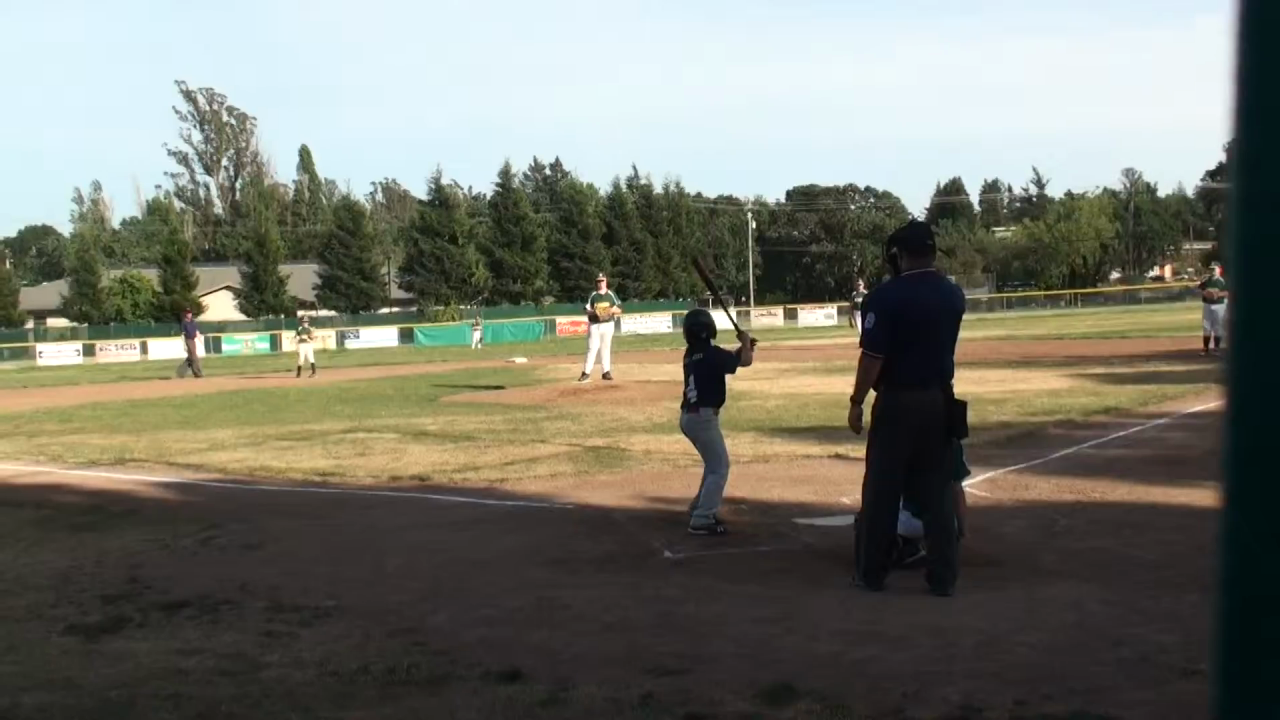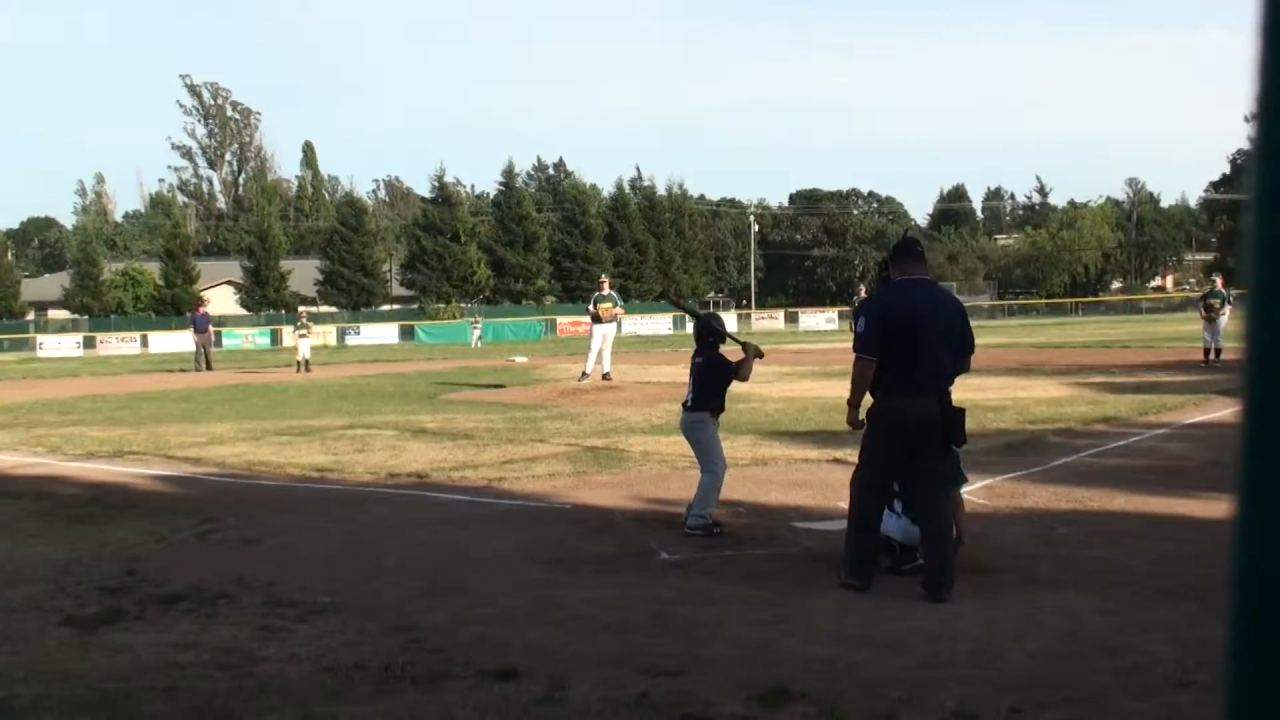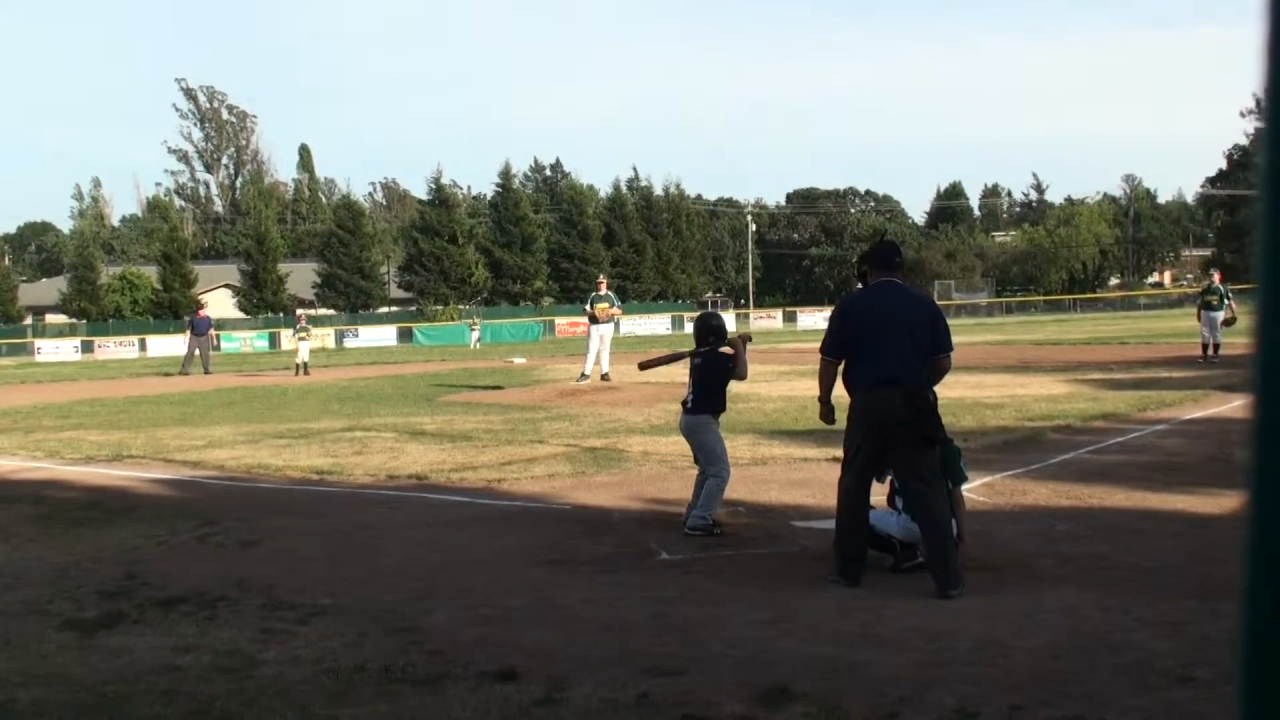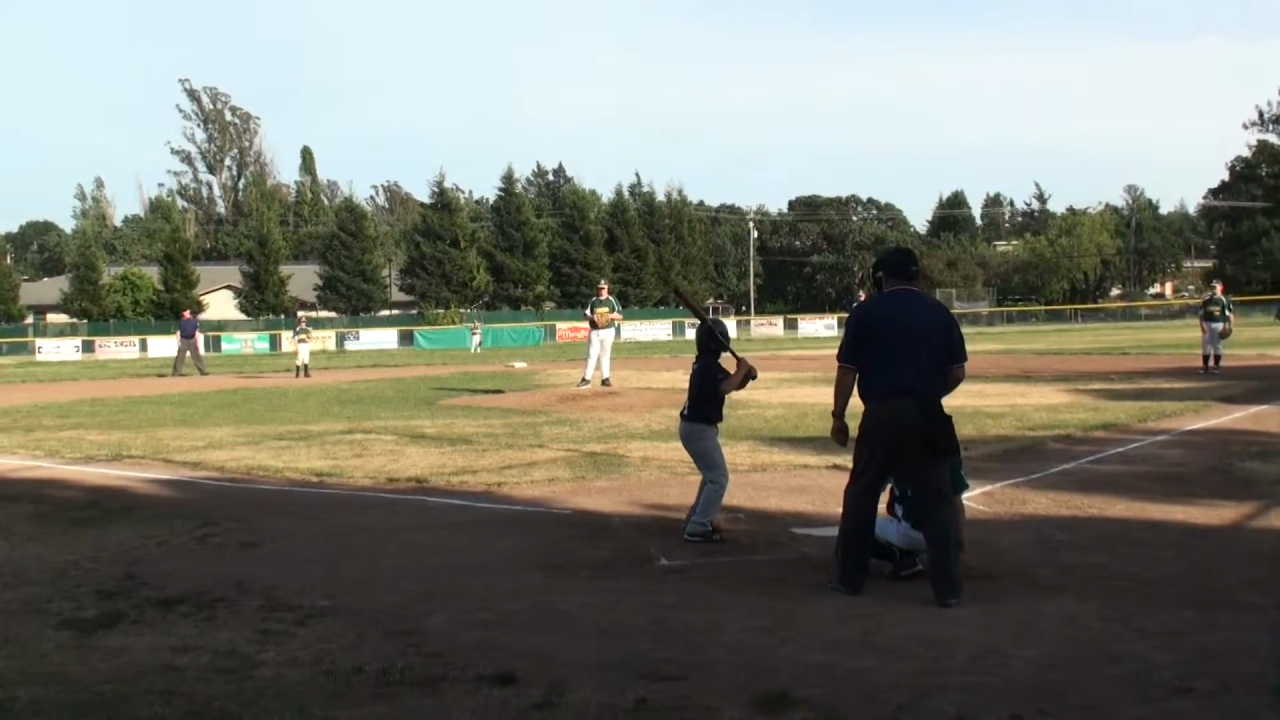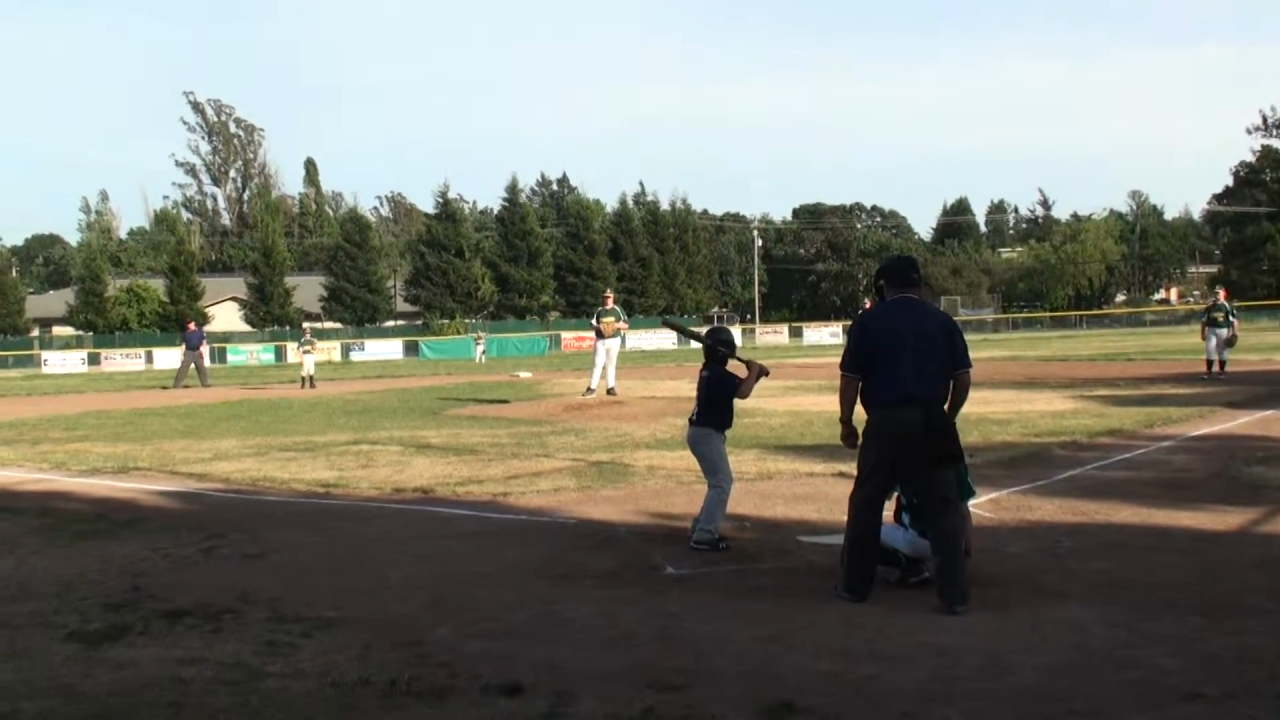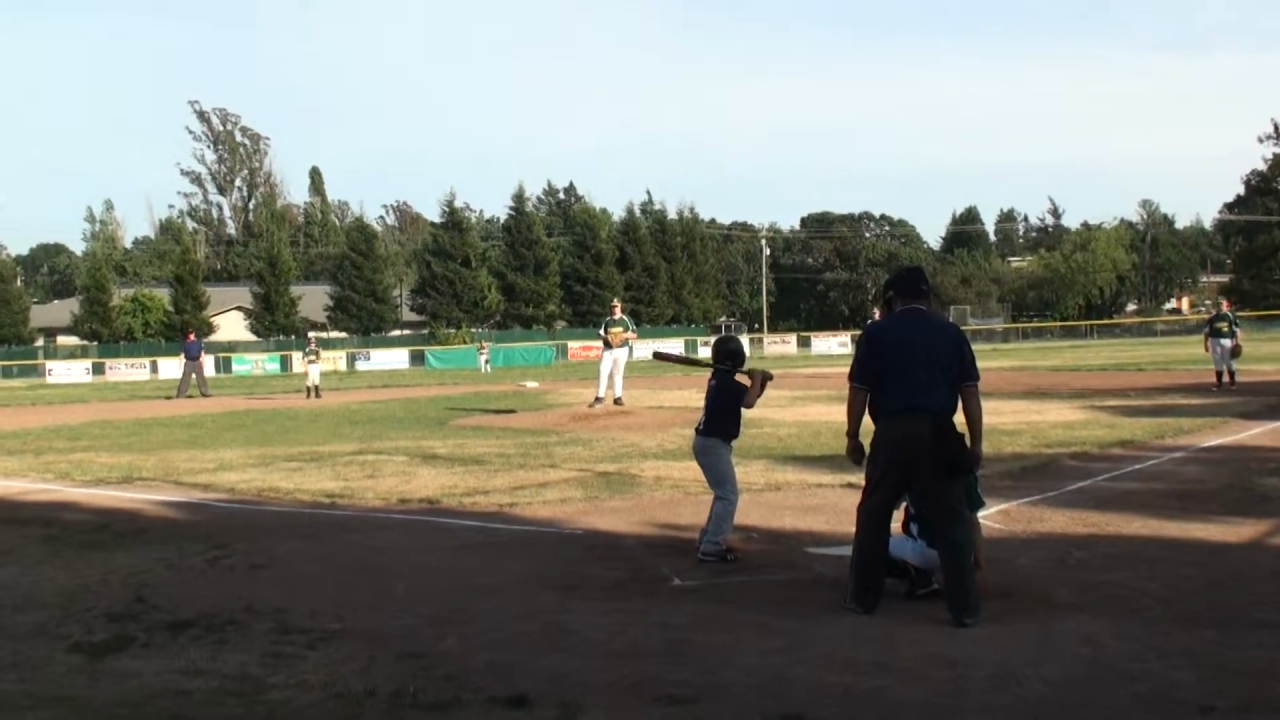
dt=0.5s
person 1, frame 1
left shoulder: (887, 296)
right shoulder: (953, 295)
left elbow: (872, 357)
left wrist: (857, 402)
left hip: (898, 403)
right hip: (939, 401)
left knee: (881, 488)
right knee: (937, 490)
left ankle: (871, 573)
right ankle: (943, 577)
person 1, frame 2
left shoulder: (879, 302)
right shoulder: (951, 304)
left elbow: (866, 361)
right elbow: (964, 362)
left wrist: (853, 405)
left hip: (892, 409)
right hip: (936, 409)
left knee: (868, 490)
right knee: (935, 496)
left ankle: (857, 572)
right ankle: (939, 583)
person 1, frame 3
left shoulder: (850, 305)
right shoulder: (924, 305)
left elbow: (830, 361)
right elbow: (943, 363)
left wrist: (825, 401)
left hip: (867, 406)
right hip: (912, 406)
left knee: (854, 487)
right knee: (927, 490)
left ankle: (848, 569)
right ankle: (948, 578)
person 1, frame 4
left shoulder: (866, 312)
right shoulder: (939, 313)
left elbow: (847, 369)
right elbow: (957, 372)
left wrist: (838, 416)
left hip: (880, 415)
right hip: (926, 416)
left knee: (861, 495)
right knee: (936, 500)
left ankle: (848, 577)
right ankle: (948, 587)
person 1, frame 5
left shoulder: (868, 321)
right shoulder: (942, 321)
left elbow: (850, 379)
right elbow: (962, 379)
left wrist: (846, 422)
right wrist: (946, 415)
left hip: (884, 423)
right hip: (929, 423)
left knee: (866, 503)
right knee: (942, 507)
left ankle: (855, 585)
right ankle: (954, 595)
person 1, frame 6
left shoulder: (876, 333)
right shoulder: (951, 333)
left elbow: (859, 391)
right elbow: (970, 391)
left wrist: (853, 437)
right wrist: (976, 443)
left hip: (891, 434)
right hip: (938, 434)
left knee: (874, 516)
right knee: (950, 520)
left ankle: (863, 597)
right ankle: (965, 608)
person 2, frame 1
left shoulder: (690, 354)
right shoulder: (711, 353)
right elbow: (746, 360)
left wrist: (742, 348)
right wrist: (745, 341)
left hip: (689, 416)
right hip: (702, 417)
left knee: (714, 463)
right knee: (719, 468)
left ankle: (700, 508)
right ankle: (701, 521)
person 2, frame 2
left shoulder: (701, 356)
right shoulder: (713, 358)
left elbow: (731, 369)
right elbow: (743, 375)
left wrist: (748, 357)
right wrist: (750, 352)
left hip: (695, 418)
right hip: (700, 420)
left knee: (716, 467)
right knee: (714, 470)
left ankle: (696, 513)
right ankle: (697, 521)
person 2, frame 3
left shoulder: (701, 356)
right shoulder: (713, 358)
left elbow: (730, 363)
right elbow: (741, 373)
left wrist: (738, 347)
right wrist: (739, 347)
left hip: (692, 418)
right hip: (702, 421)
left knee: (708, 469)
right knee: (720, 471)
left ankle: (695, 514)
right ankle: (698, 522)
person 2, frame 4
left shoulder: (706, 364)
right shoulder: (708, 366)
left elbow: (735, 385)
right elbow: (726, 388)
left wrist: (746, 373)
right wrist: (741, 369)
left hip: (695, 426)
right hip: (699, 428)
left knee: (711, 475)
right knee: (719, 478)
left ankle: (695, 520)
right ankle: (697, 528)
person 2, frame 5
left shoulder: (711, 371)
right shoulder: (718, 374)
left elbow: (741, 385)
right elbow: (743, 392)
left wrist: (756, 373)
right wrist: (754, 372)
left hip: (704, 432)
right hip: (706, 434)
left knee: (719, 482)
right knee: (721, 483)
left ankle: (702, 528)
right ankle: (704, 536)
person 2, frame 6
left shoulder: (720, 380)
right shoulder: (726, 383)
left elbow: (750, 395)
right elbow: (749, 402)
left wrist: (762, 380)
right wrist: (756, 379)
left hip: (710, 442)
right hip: (713, 444)
left knee: (723, 493)
right knee: (729, 495)
left ankle: (708, 540)
right ankle: (711, 548)
